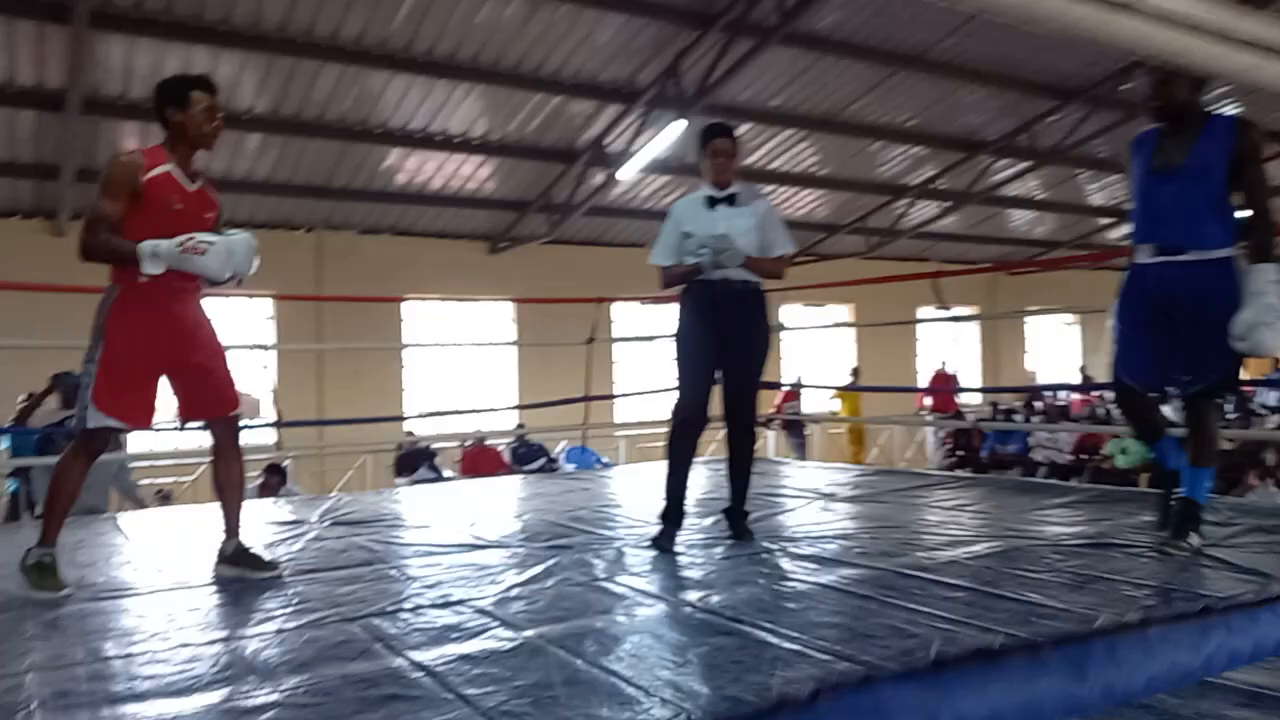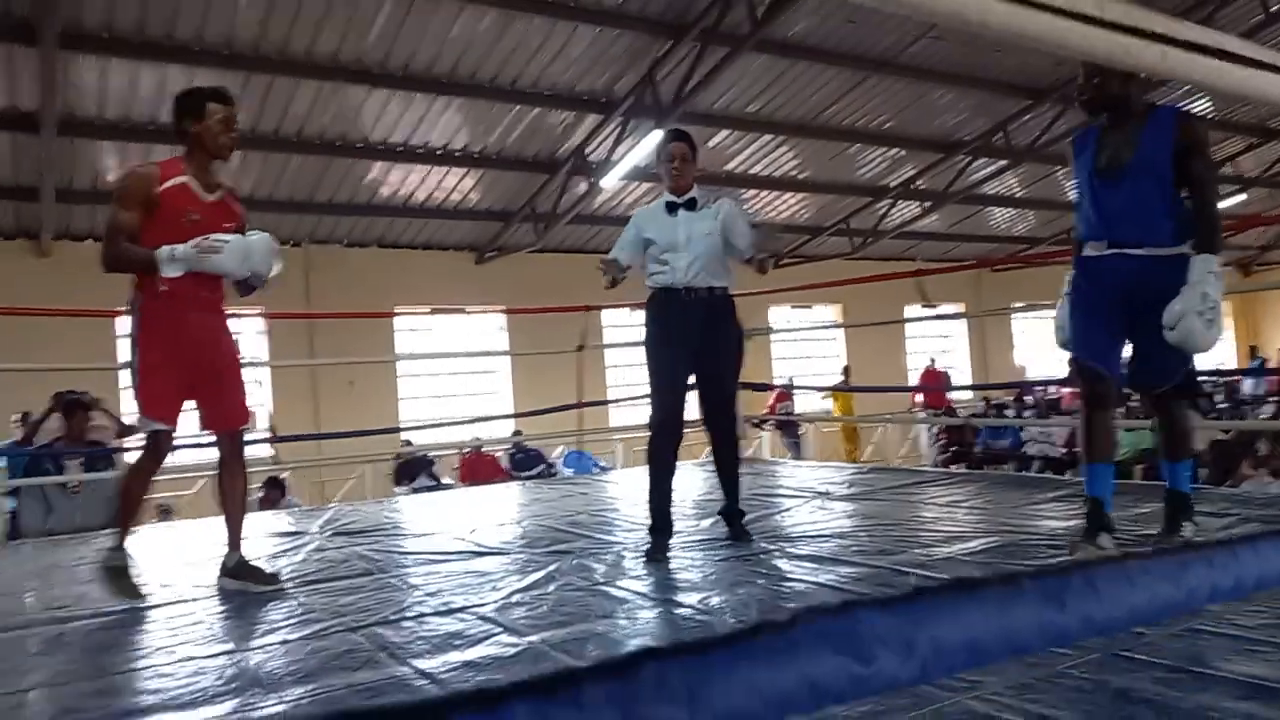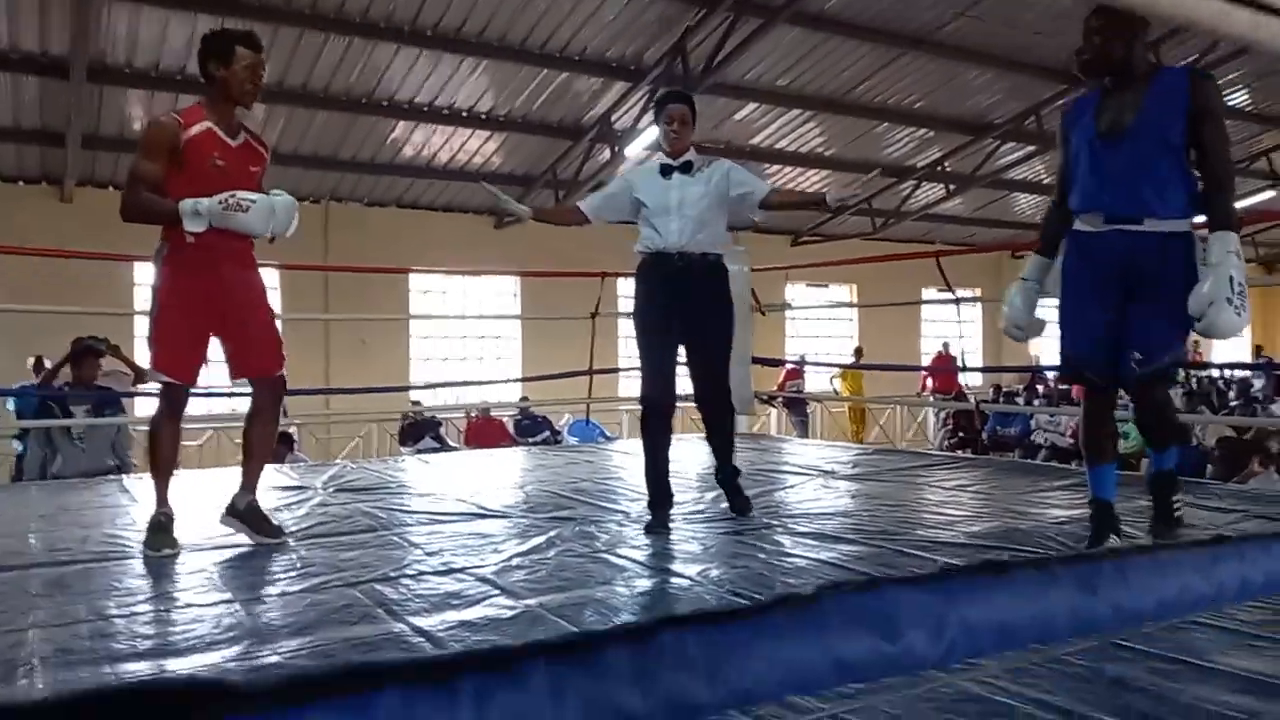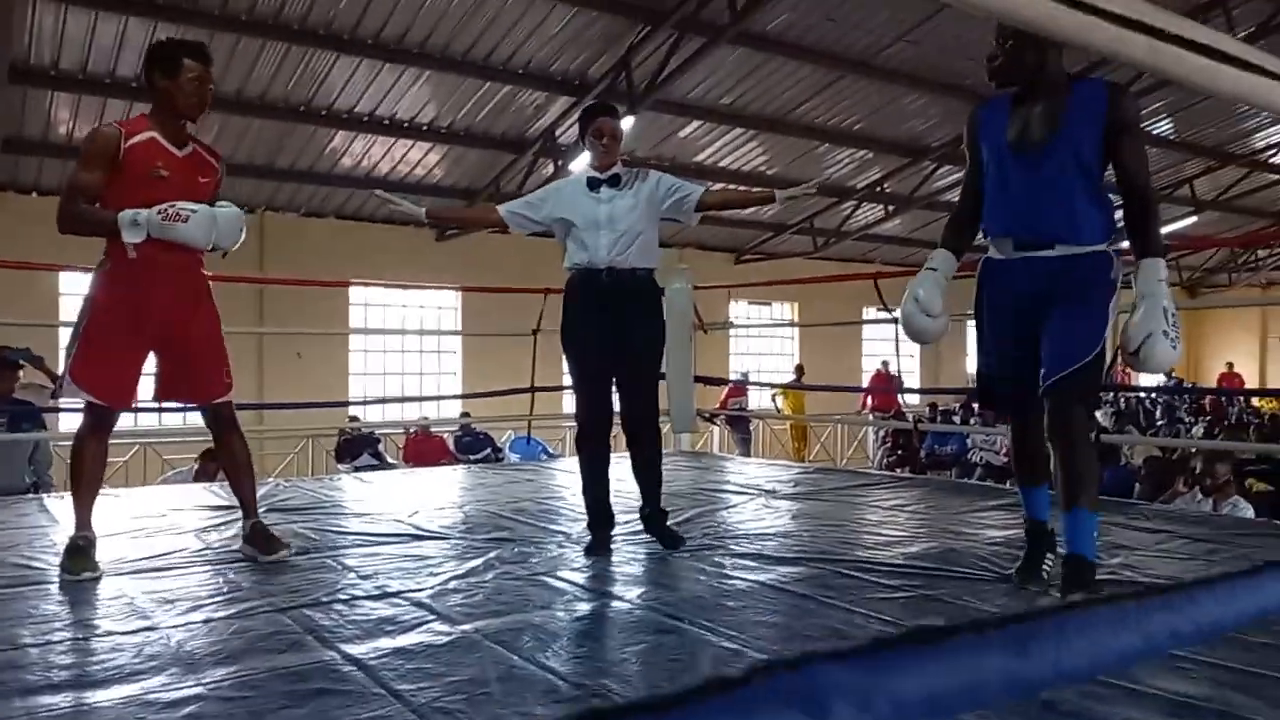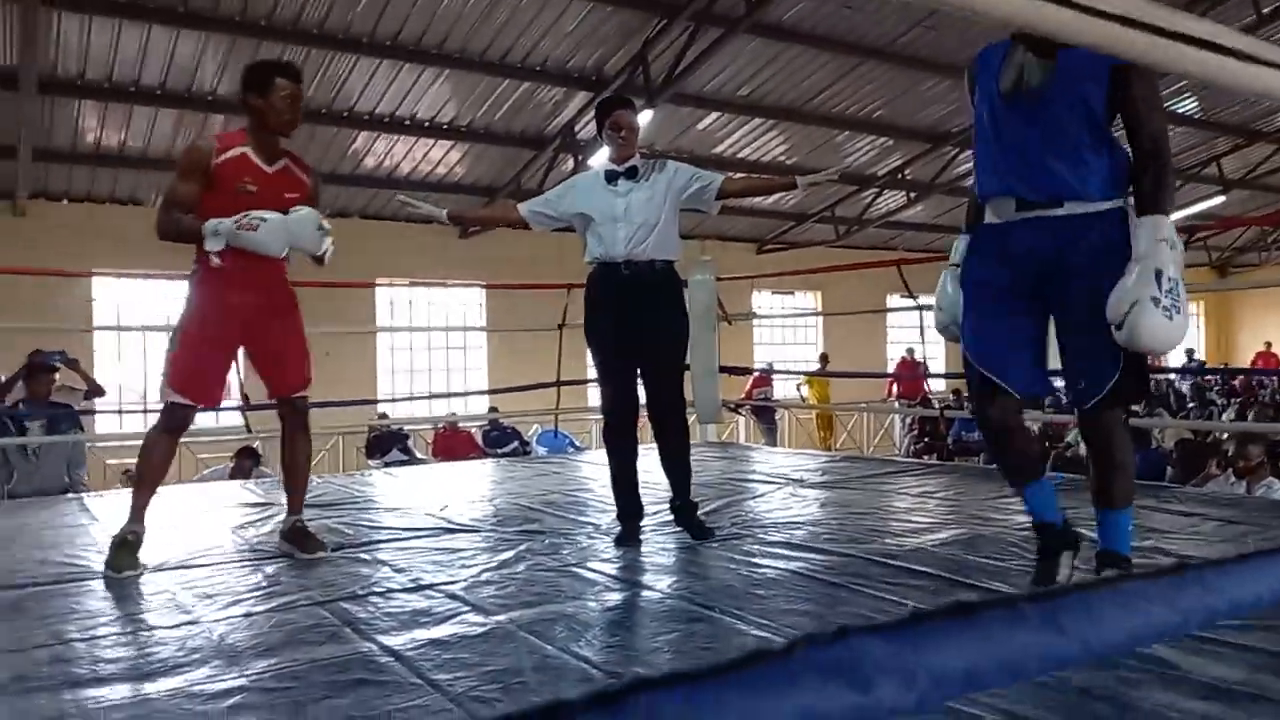
dt=0.3s
person 1, frame 1
left shoulder: (1234, 135)
right shoulder: (1143, 146)
left hip: (1207, 274)
right hip: (1147, 276)
left knee: (1199, 399)
right knee: (1131, 394)
left ankle: (1191, 507)
right ankle: (1179, 478)
person 1, frame 2
left shoulder: (1178, 127)
right shoulder: (1084, 143)
left elbow: (1204, 205)
left wrist: (1203, 278)
right wrist: (1071, 290)
left hip: (1160, 269)
right hip: (1099, 273)
left knee: (1165, 392)
right knee: (1095, 388)
left ankle: (1180, 501)
right ankle: (1097, 517)
person 1, frame 3
left shoulder: (1190, 89)
right shoulder: (1078, 111)
left elbow: (1217, 176)
left wrist: (1224, 256)
right wrist: (1035, 270)
left hip: (1163, 249)
right hip: (1090, 250)
left knee: (1148, 385)
right knee: (1096, 388)
left ankle: (1165, 476)
right ankle: (1104, 513)
person 1, frame 4
left shoulder: (1107, 103)
right shoulder: (986, 118)
left elbow: (1139, 198)
right elbow: (971, 204)
left wrist: (1153, 285)
right wrist: (937, 269)
left hip: (1078, 272)
right hip: (1006, 274)
left knee: (1067, 415)
right knee: (1023, 419)
left ankle: (1081, 569)
right ankle: (1038, 533)
person 1, frame 5
left shoulder: (1110, 51)
right shoulder: (986, 66)
left elbow: (1152, 153)
left wrist: (1153, 249)
right wrist: (963, 255)
left hip: (1089, 236)
right hip: (1005, 241)
left knee: (1099, 411)
right knee: (993, 409)
left ankle: (1115, 563)
right ankle: (1053, 529)
person 2, frame 1
left shoulder: (207, 194)
right shoulder: (131, 170)
right elbow: (91, 244)
left wrist: (230, 265)
right wrist: (160, 250)
left hip: (187, 314)
right hip: (134, 312)
left knee: (227, 428)
right knee: (96, 436)
left ankle: (232, 546)
right ankle: (43, 551)
person 2, frame 2
left shoulder: (230, 205)
right shoulder: (147, 182)
right elbow: (113, 255)
left wrist: (258, 271)
right wrist: (178, 254)
left hip: (211, 324)
right hip: (161, 320)
left knee: (233, 440)
right knee: (159, 442)
left ankle: (235, 559)
right ankle: (117, 550)
person 2, frame 3
left shoulder: (257, 148)
right shoulder: (171, 130)
right elbow: (132, 205)
left wrist: (273, 221)
right wrist: (201, 209)
left hip: (241, 274)
right hip: (187, 272)
left knee: (272, 385)
right knee: (174, 394)
left ankle: (245, 501)
right ankle: (161, 513)
person 2, frame 4
left shoulder: (209, 162)
right shoulder: (113, 140)
right elbow: (70, 215)
left wrist: (225, 231)
right wrist: (138, 219)
left hip: (188, 291)
right hip: (125, 288)
left knee: (221, 413)
right knee: (101, 412)
left ankle: (252, 524)
right ankle: (82, 535)
person 2, frame 5
left shoulder: (303, 174)
right shoulder: (208, 156)
left elbow: (320, 240)
right elbow: (168, 224)
left wrist: (320, 240)
right wrist: (223, 229)
left hip: (274, 296)
right hip: (217, 291)
left knee: (295, 408)
right knee: (176, 412)
left ankle: (294, 522)
right ankle: (132, 530)
person 3, frame 1
left shoulder: (759, 206)
right shoulder: (683, 209)
left elbow: (779, 268)
right elbow: (667, 277)
left wrist: (741, 258)
right wrist: (704, 262)
left hip: (745, 310)
right hip: (700, 309)
left knee: (741, 413)
right knee: (690, 409)
left ankle: (737, 512)
right ankle: (672, 516)
person 3, frame 2
left shoulder: (723, 209)
right shoulder: (645, 217)
left elbow: (757, 264)
right elbow: (617, 272)
left wrist: (757, 254)
right wrist: (614, 270)
left hip: (714, 314)
right hip: (667, 316)
left knee: (721, 416)
right knee: (665, 420)
left ankle: (732, 512)
right ankle: (660, 529)
person 3, frame 3
left shoulder: (720, 172)
right shoulder: (638, 179)
left elbow: (770, 197)
right elbow: (582, 212)
left wrist: (825, 199)
right wrist: (530, 213)
left hip: (706, 280)
right hip: (657, 282)
left knee: (713, 384)
right knee: (656, 391)
left ankle: (727, 475)
right ankle: (659, 503)
person 3, frame 4
left shoulder: (651, 184)
right shoulder: (562, 192)
left elbow: (710, 199)
right elbow: (496, 216)
left wrist: (776, 196)
right wrist: (427, 214)
left hip: (637, 297)
right hip: (586, 299)
left knee: (641, 408)
right knee: (592, 412)
left ankle: (653, 512)
right ankle: (600, 524)
person 3, frame 5
left shoulder: (669, 174)
right shoulder: (581, 187)
left elbow: (730, 185)
right elbow: (516, 214)
left wrist: (798, 182)
right wrist: (446, 215)
left hip: (657, 289)
right hip: (608, 293)
left knee: (667, 399)
right knee: (617, 404)
left ankle: (683, 505)
right ankle: (628, 515)
